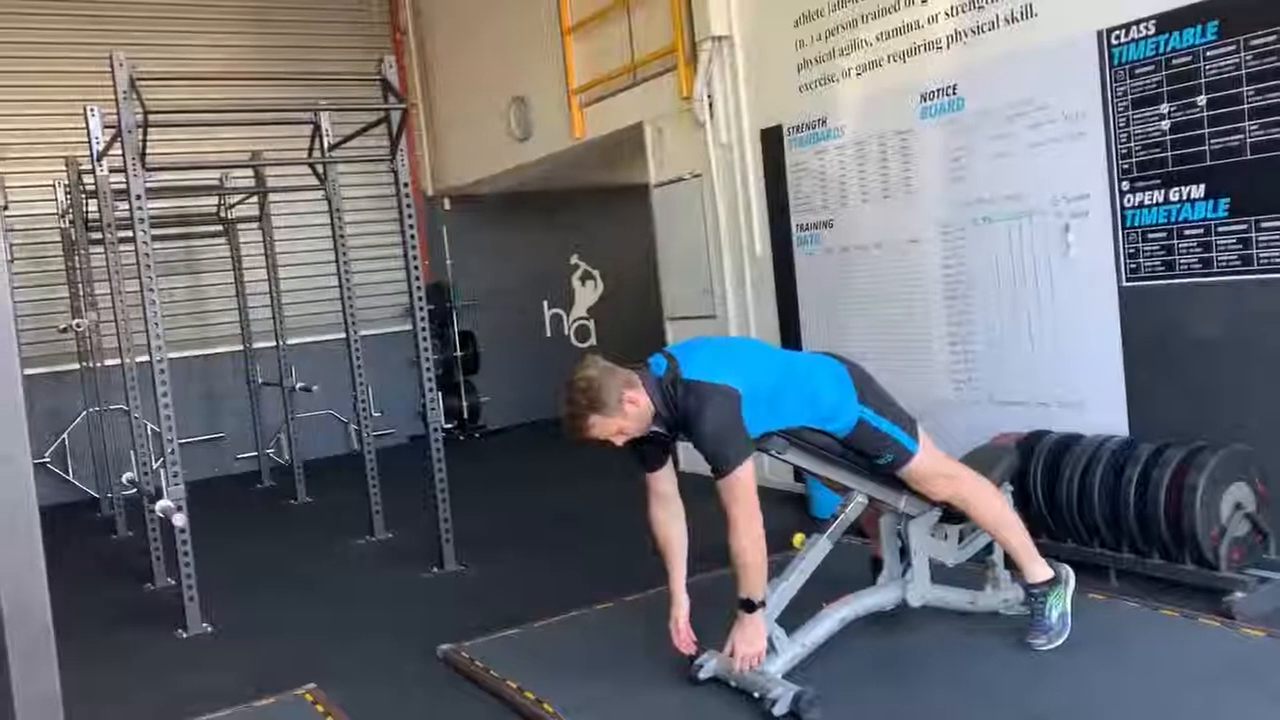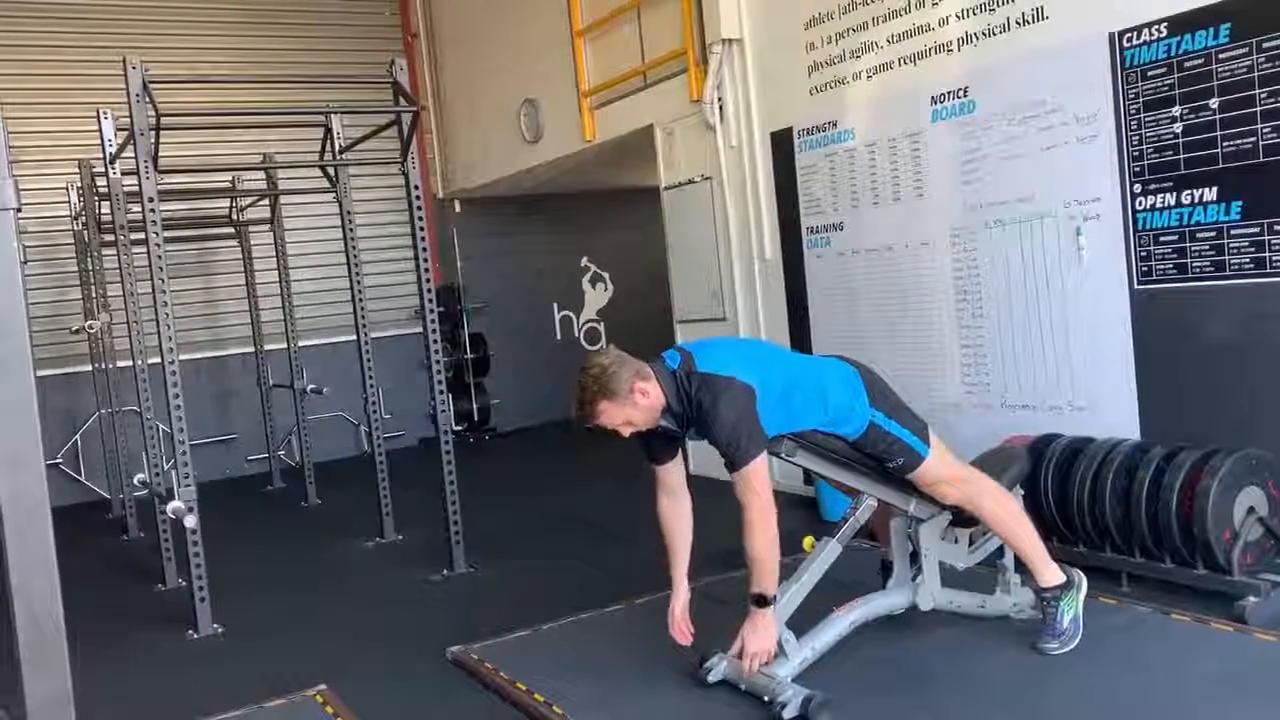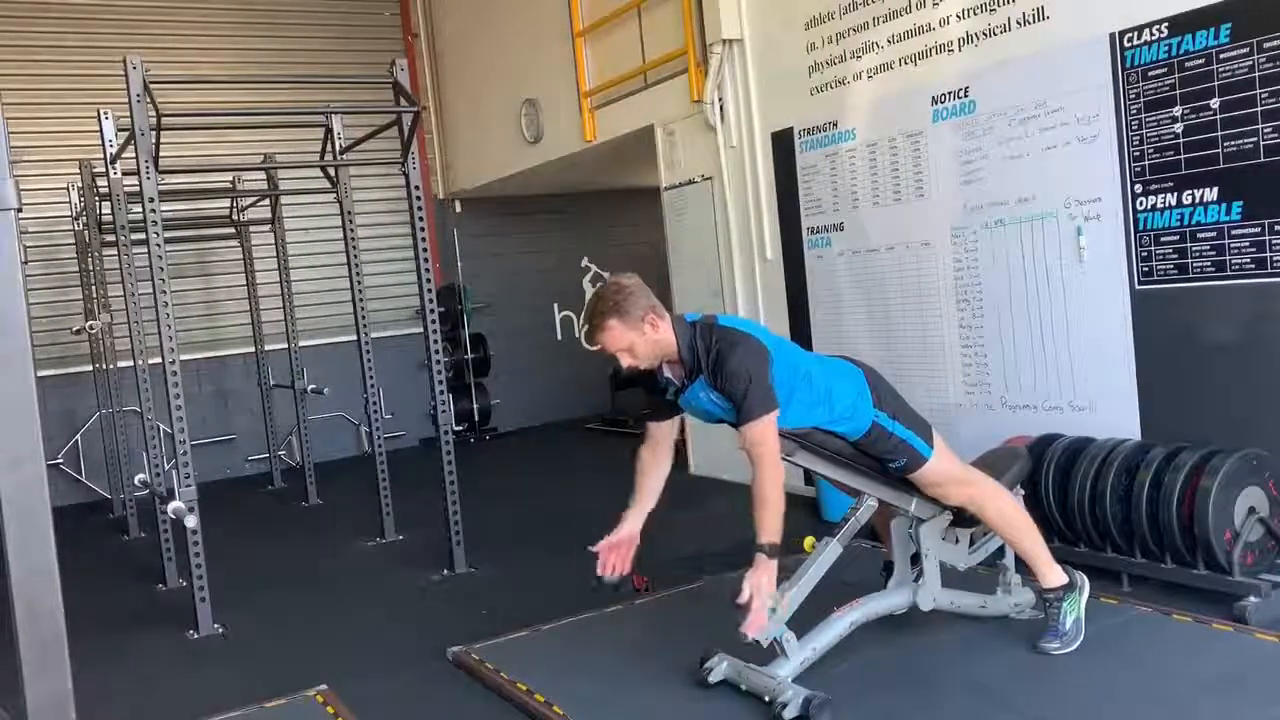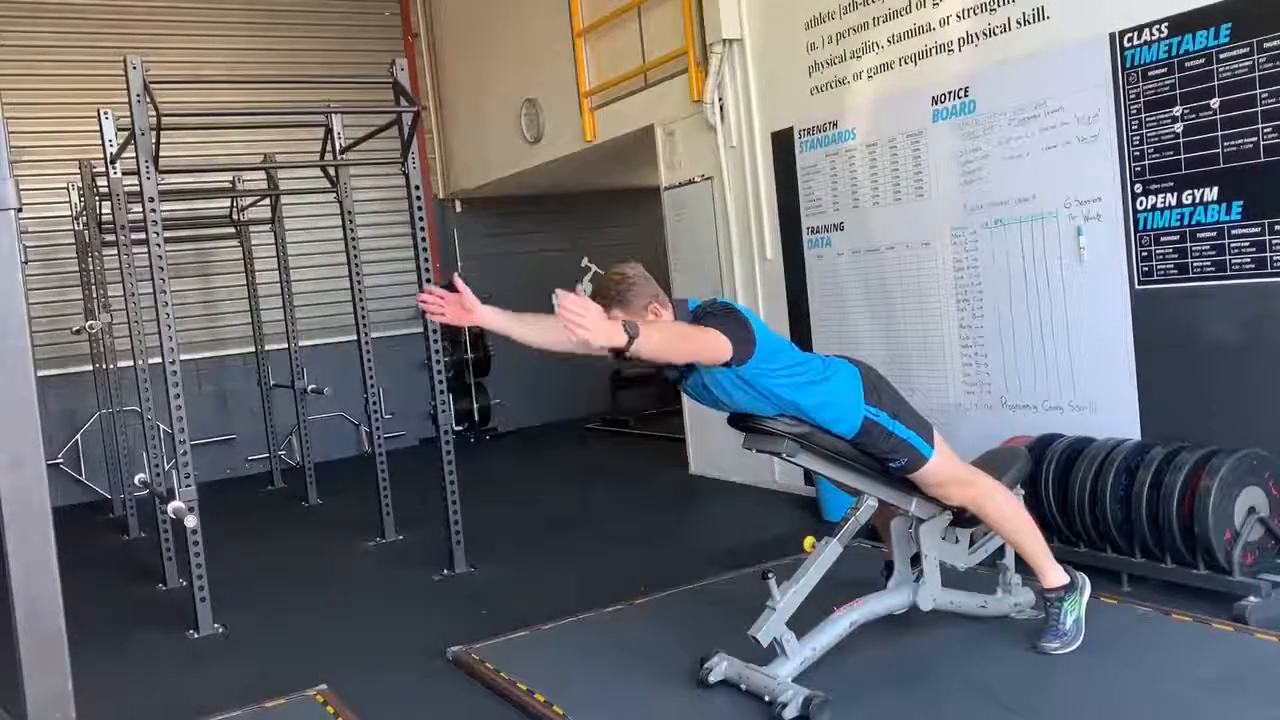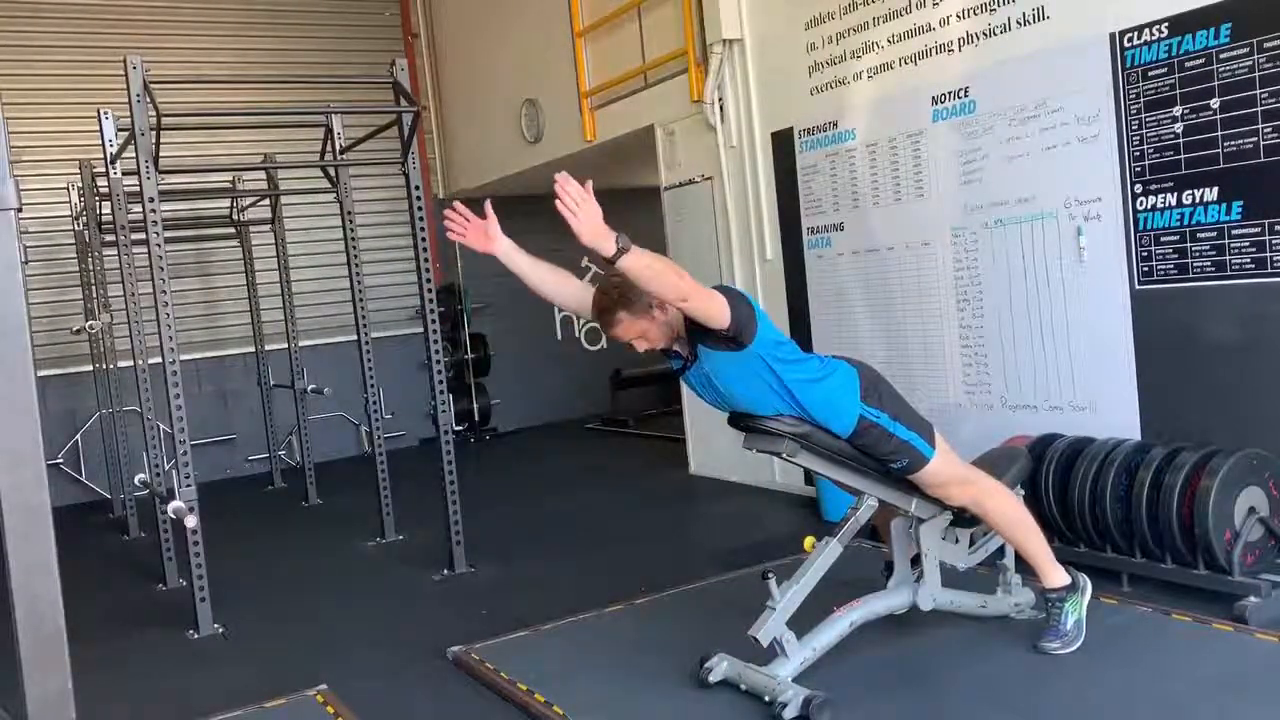
dt=1s
person 1, frame 1
left shoulder: (704, 403)
right shoulder: (643, 398)
left elbow: (744, 517)
right elbow: (664, 501)
left wrist: (750, 615)
right wrist: (678, 595)
left hip: (837, 395)
right hip: (805, 409)
left knee: (939, 479)
left ankle: (1044, 580)
person 1, frame 2
left shoulder: (718, 397)
right shoulder: (654, 398)
left elbow: (758, 508)
right elbow: (672, 494)
left wrist: (762, 610)
right wrist: (680, 587)
left hip: (848, 400)
right hip: (814, 413)
left knee: (951, 483)
left ankle: (1057, 585)
person 1, frame 3
left shoulder: (732, 352)
right shoulder: (660, 370)
left elbow: (766, 463)
right elbow: (658, 447)
left wrist: (766, 562)
right wrist: (631, 526)
left hip: (854, 402)
right hip: (816, 422)
left knee: (956, 486)
left ankle: (1059, 585)
person 1, frame 4
left shoulder: (720, 320)
right shoulder: (668, 334)
left elbow: (695, 348)
right elbow: (569, 335)
left wrist: (618, 338)
right wrist: (483, 315)
left hip: (855, 402)
right hip: (819, 422)
left knee: (957, 486)
right knee: (874, 501)
left ankle: (1061, 587)
person 1, frame 5
left shoulder: (725, 311)
right shoulder: (667, 328)
left elbow: (681, 286)
right elbow: (572, 295)
left wrist: (607, 244)
right wrist: (500, 247)
left hip: (854, 403)
right hip: (819, 425)
left knee: (958, 485)
left ankle: (1061, 585)
